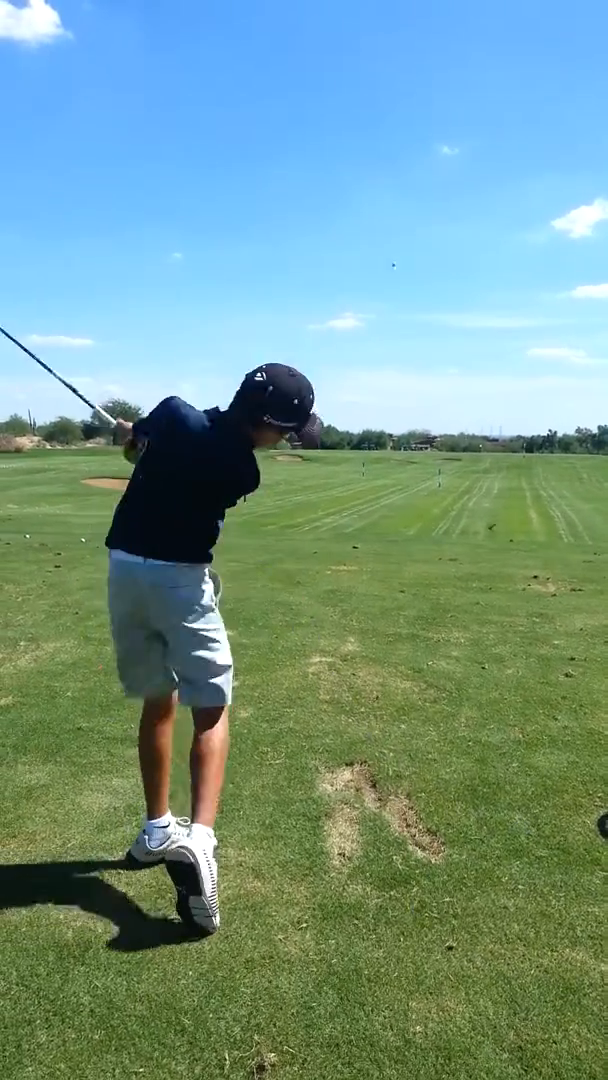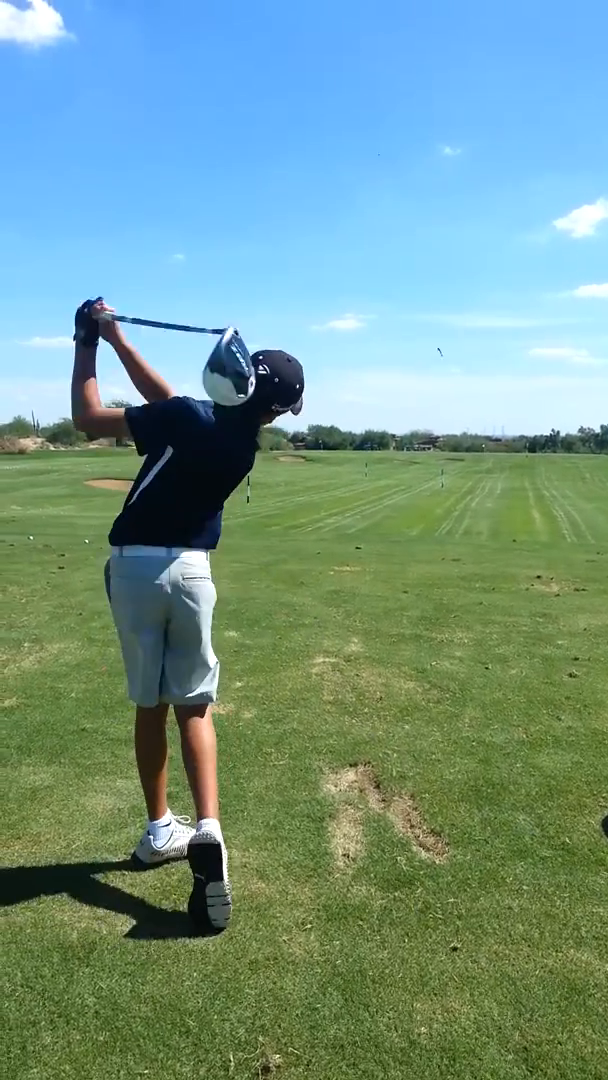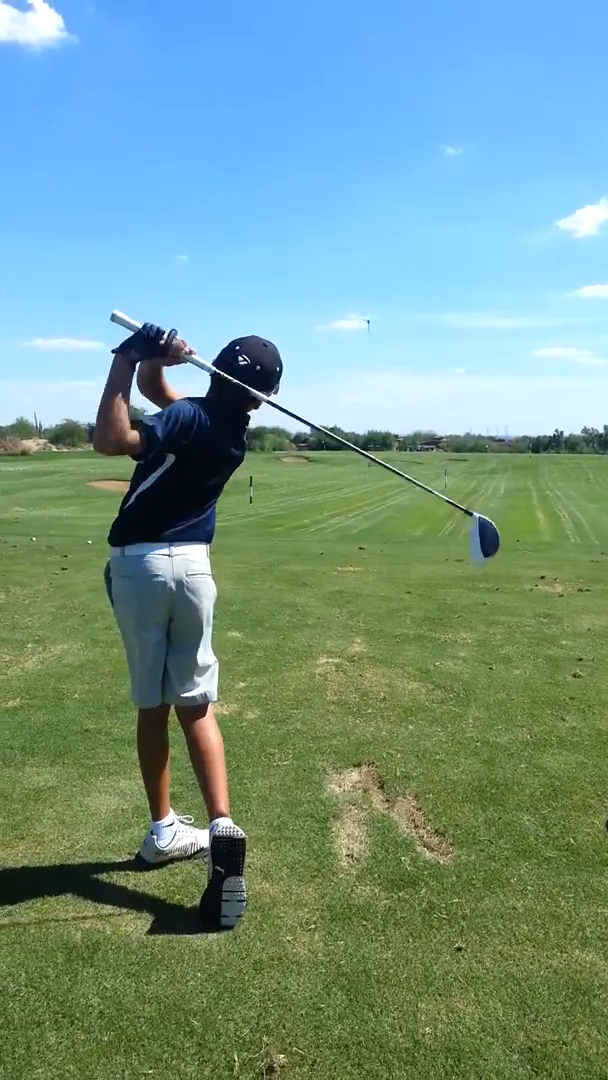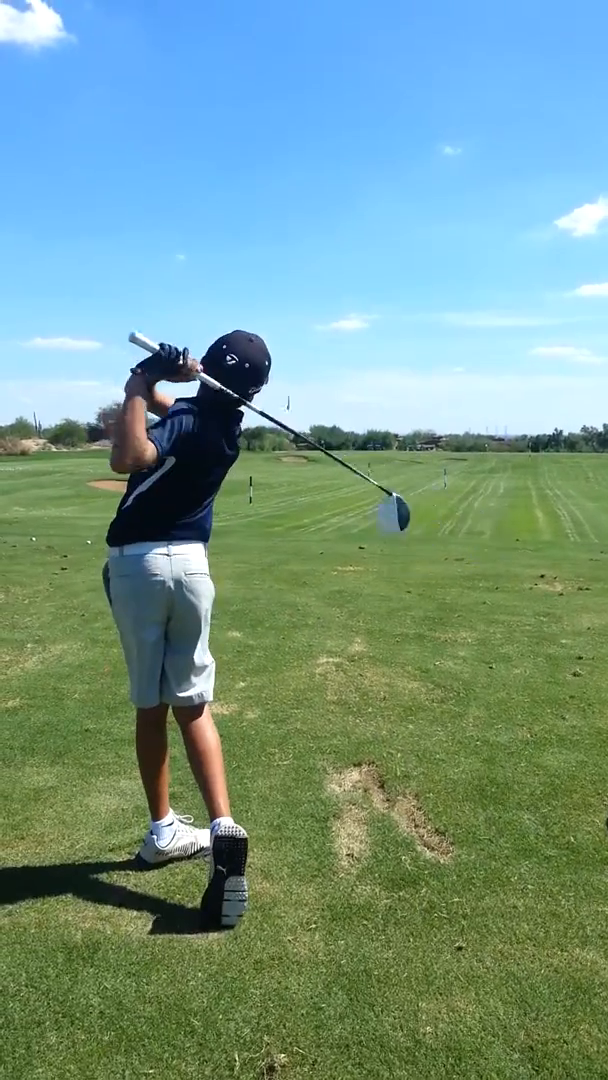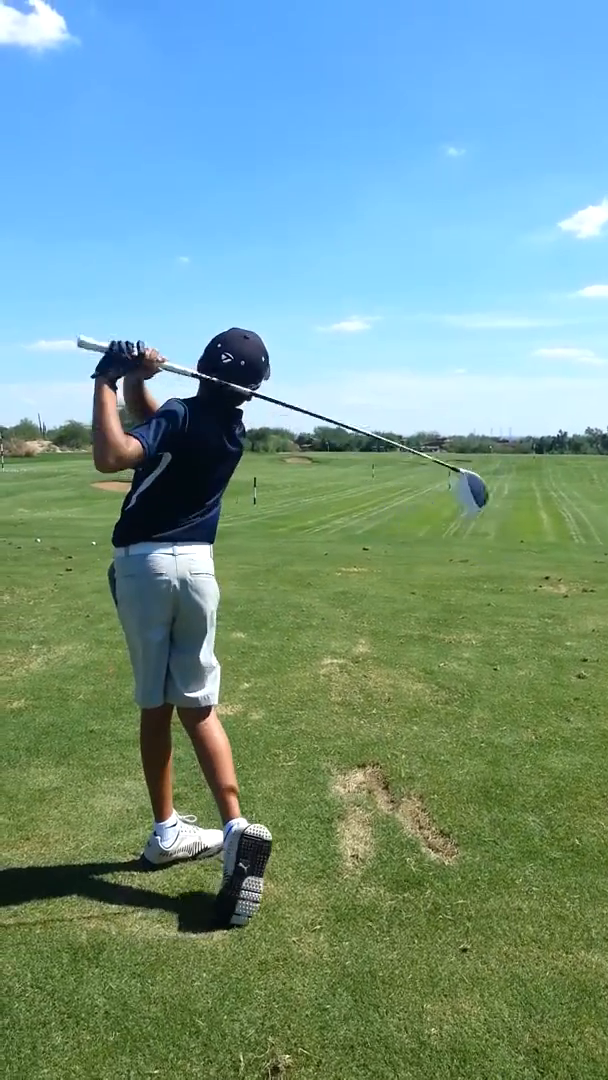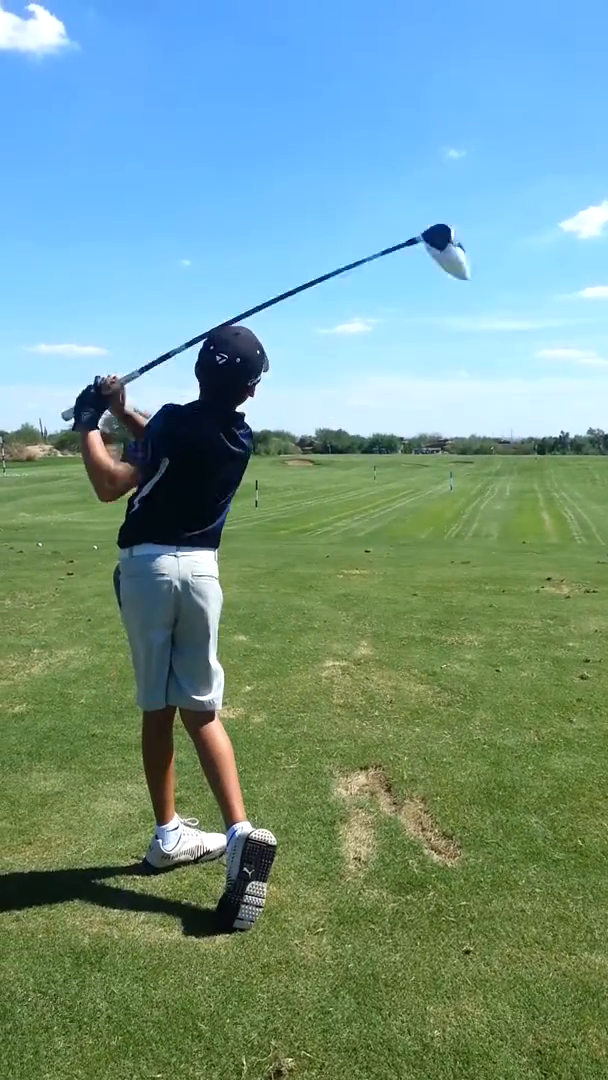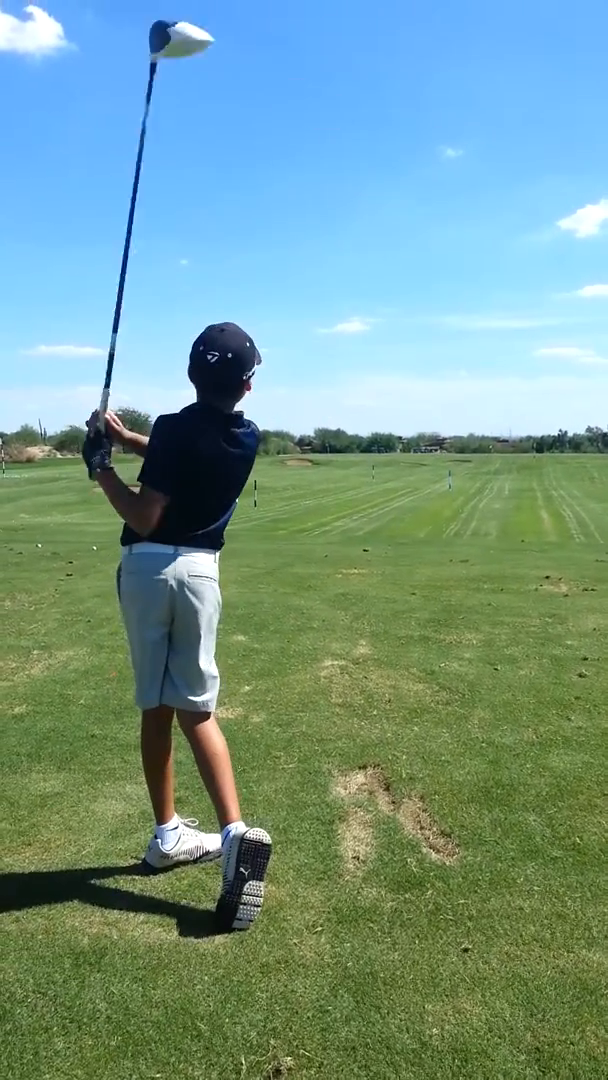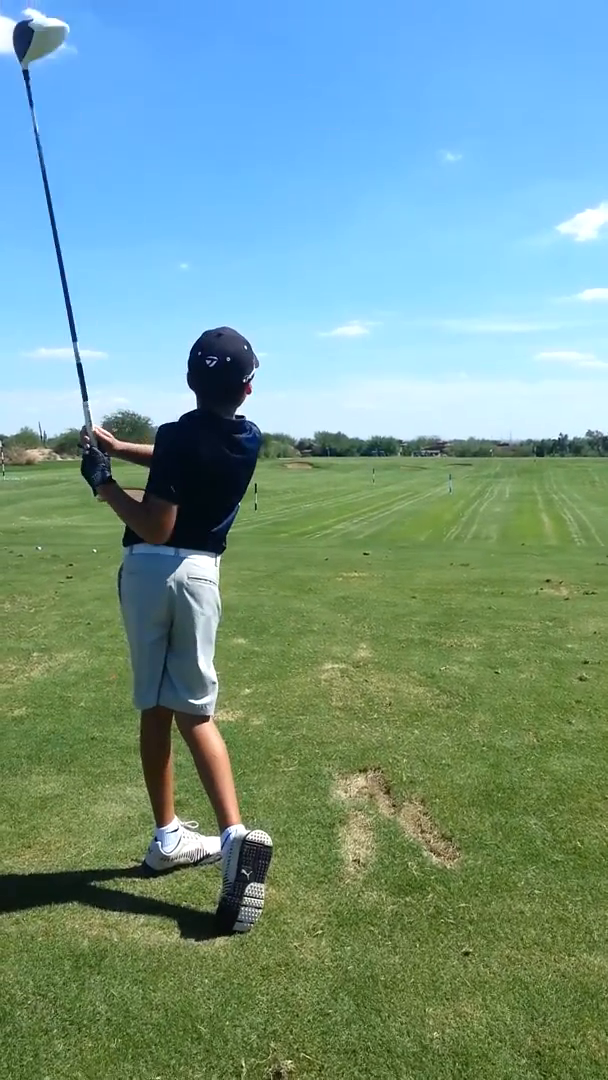
dt=0.2s
person 1, frame 1
left shoulder: (174, 412)
right shoulder: (241, 468)
left elbow: (138, 442)
left wrist: (136, 436)
left hip: (123, 573)
right hip: (180, 582)
left knee: (158, 703)
right knee: (211, 711)
left ankle: (158, 829)
right ankle: (198, 837)
person 1, frame 2
left shoulder: (186, 417)
right shoulder: (244, 447)
left elbow: (88, 419)
left wrist: (90, 344)
right wrist: (115, 337)
left hip: (133, 568)
right hip: (188, 571)
left knee: (150, 703)
right knee: (193, 706)
left ankle: (160, 829)
right ankle: (207, 828)
person 1, frame 3
left shoulder: (187, 420)
right shoulder: (234, 435)
left elbow: (109, 440)
right elbow: (162, 399)
left wrist: (130, 358)
right wrist: (150, 357)
left hip: (138, 566)
right hip: (191, 567)
left knee: (152, 705)
right knee: (195, 704)
left ankle: (163, 829)
right ankle: (221, 827)
person 1, frame 4
left shoulder: (186, 421)
right shoulder: (226, 428)
left elbow: (125, 459)
right elbow: (158, 405)
left wrist: (142, 378)
right wrist: (152, 381)
left hip: (136, 566)
right hip: (188, 565)
left knee: (150, 703)
right knee: (192, 703)
left ankle: (162, 830)
right ankle: (222, 825)
person 1, frame 5
left shoulder: (180, 417)
right shoulder: (231, 430)
left elbow: (110, 456)
left wrist: (107, 380)
right wrist: (137, 379)
left hip: (142, 565)
right hip: (195, 565)
left knee: (155, 704)
right knee: (198, 705)
left ankle: (167, 830)
right ankle: (236, 827)
person 1, frame 6
left shoulder: (175, 421)
right shoulder: (240, 437)
left elbow: (109, 484)
left wrist: (89, 425)
right wrist: (122, 411)
left hip: (146, 568)
right hip: (199, 570)
left knee: (156, 707)
right knee: (200, 709)
left ankle: (168, 835)
right ankle: (239, 833)
person 1, frame 7
left shoulder: (174, 428)
right shoulder: (246, 438)
left elbow: (142, 517)
left wrist: (101, 467)
right wrist: (127, 438)
left hip: (146, 568)
right hip: (199, 571)
left knee: (155, 706)
right knee: (196, 709)
left ankle: (167, 834)
right ankle: (235, 832)
person 1, frame 8
left shoulder: (178, 435)
right shoulder: (248, 441)
left elbow: (155, 527)
left wrist: (103, 482)
right wrist: (119, 448)
left hip: (147, 570)
right hip: (199, 575)
left knee: (155, 708)
right knee: (194, 710)
left ankle: (167, 836)
right ankle: (234, 834)
